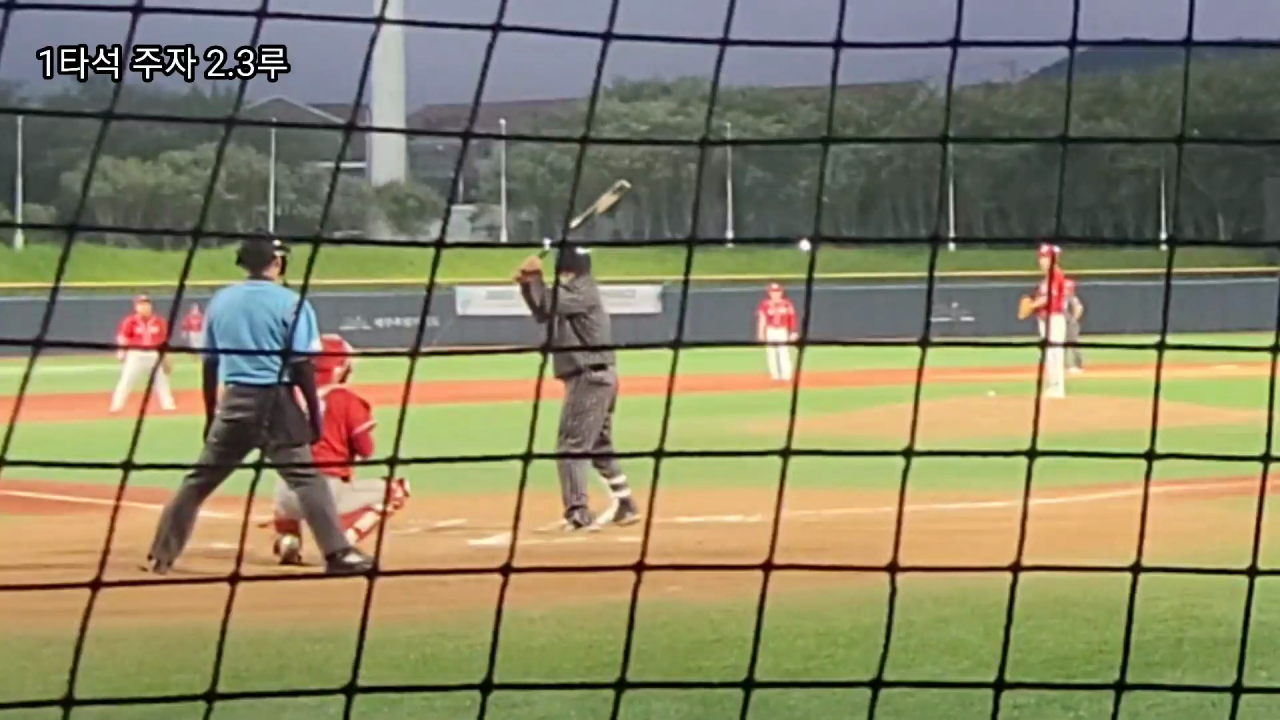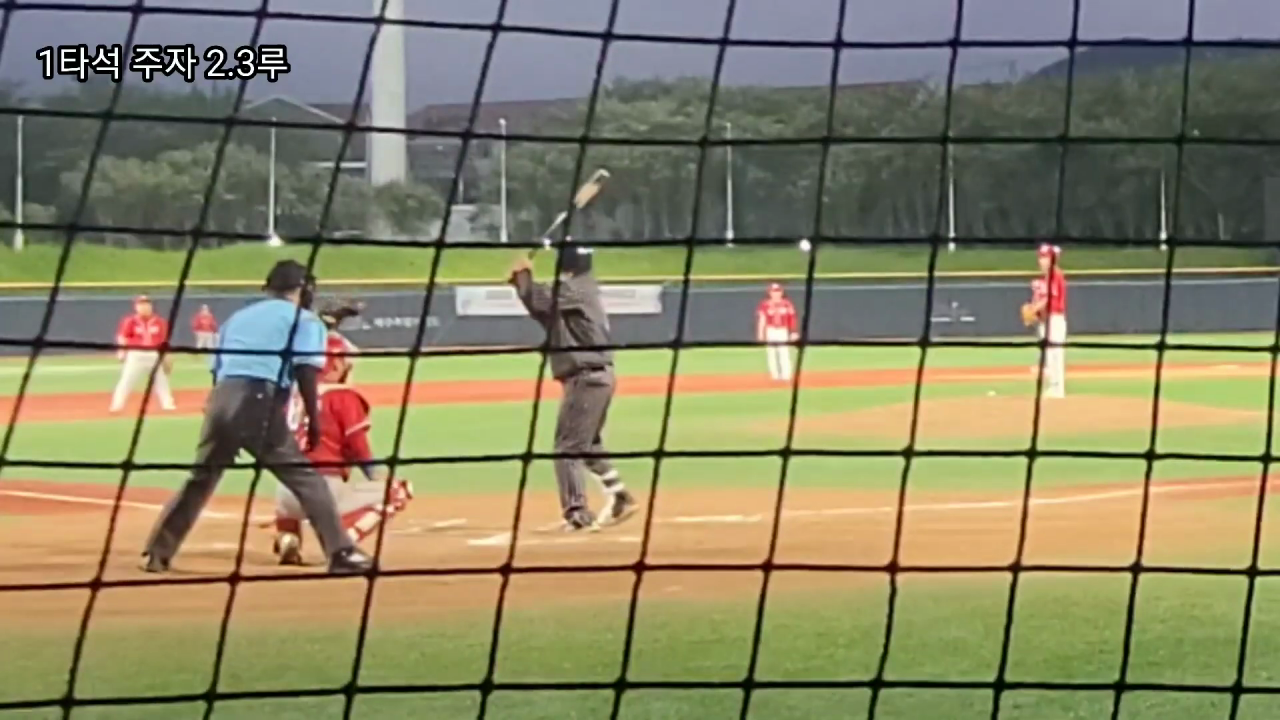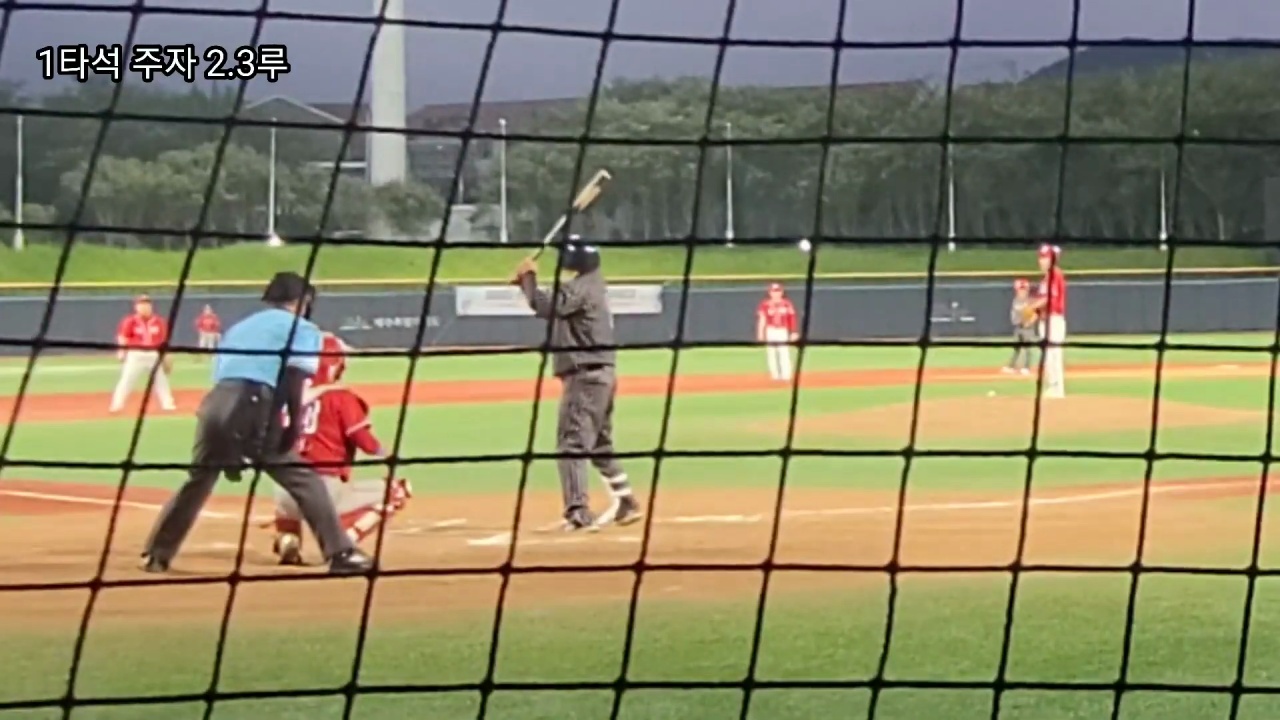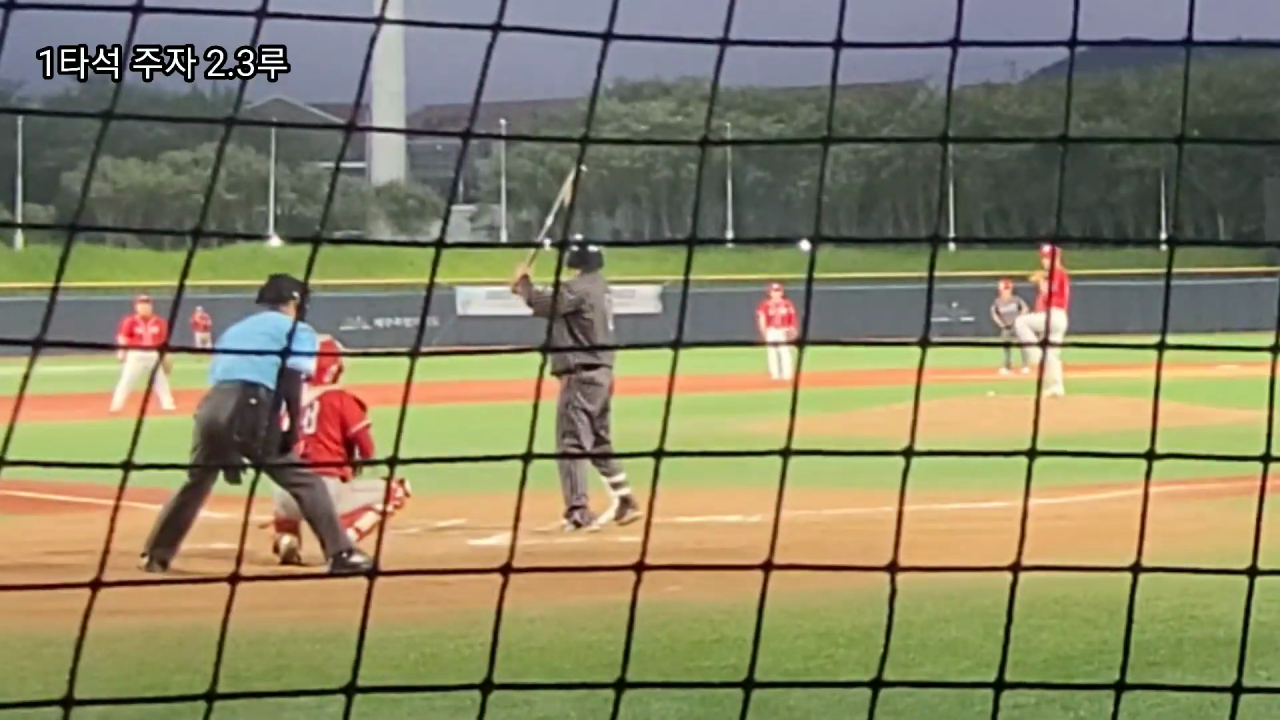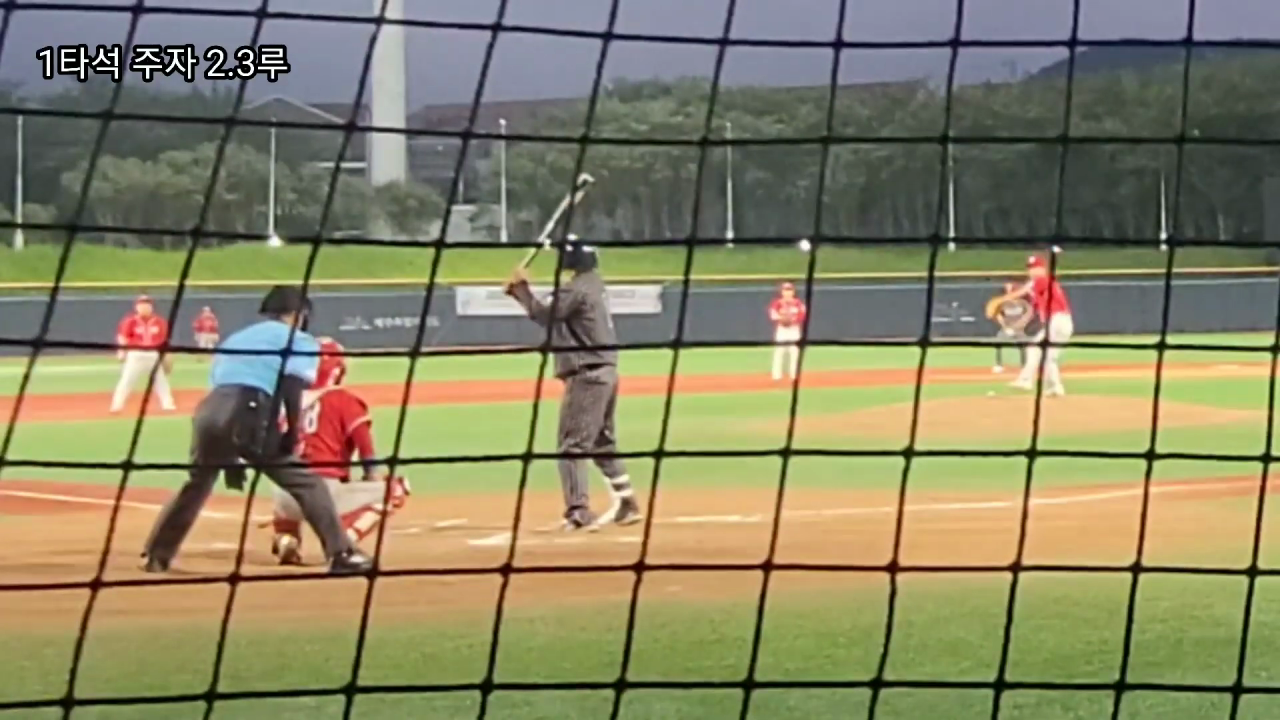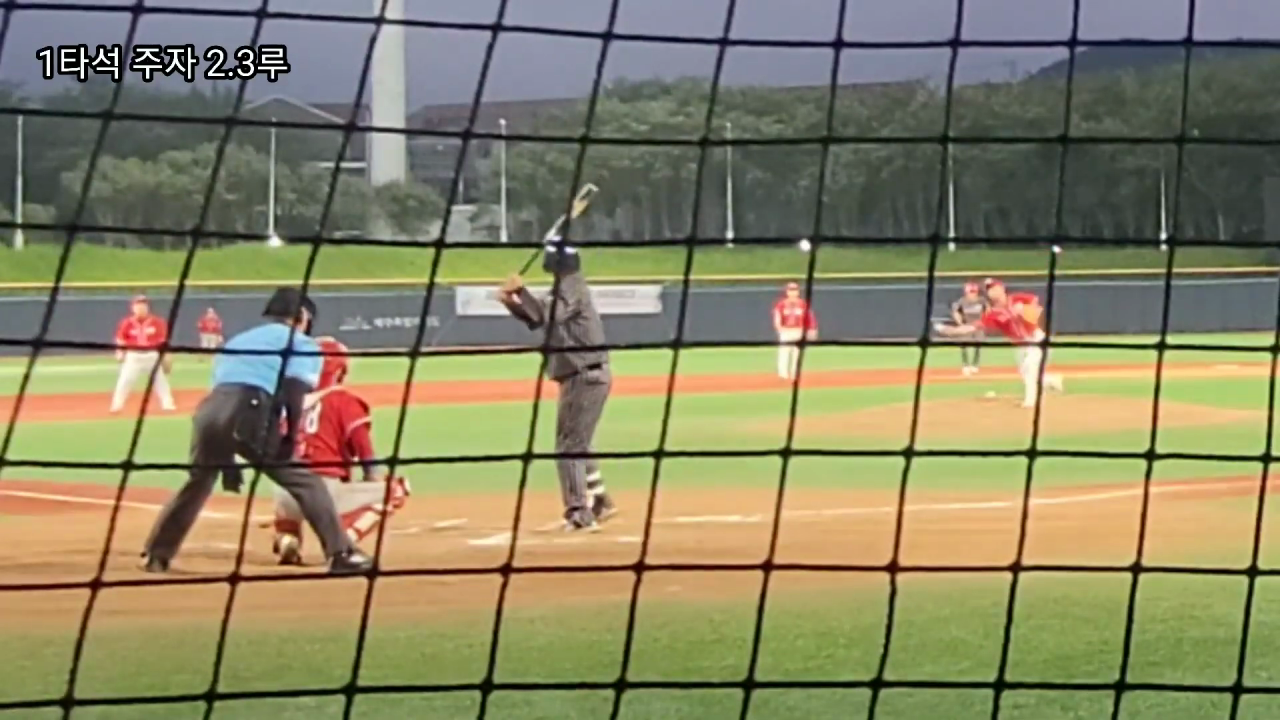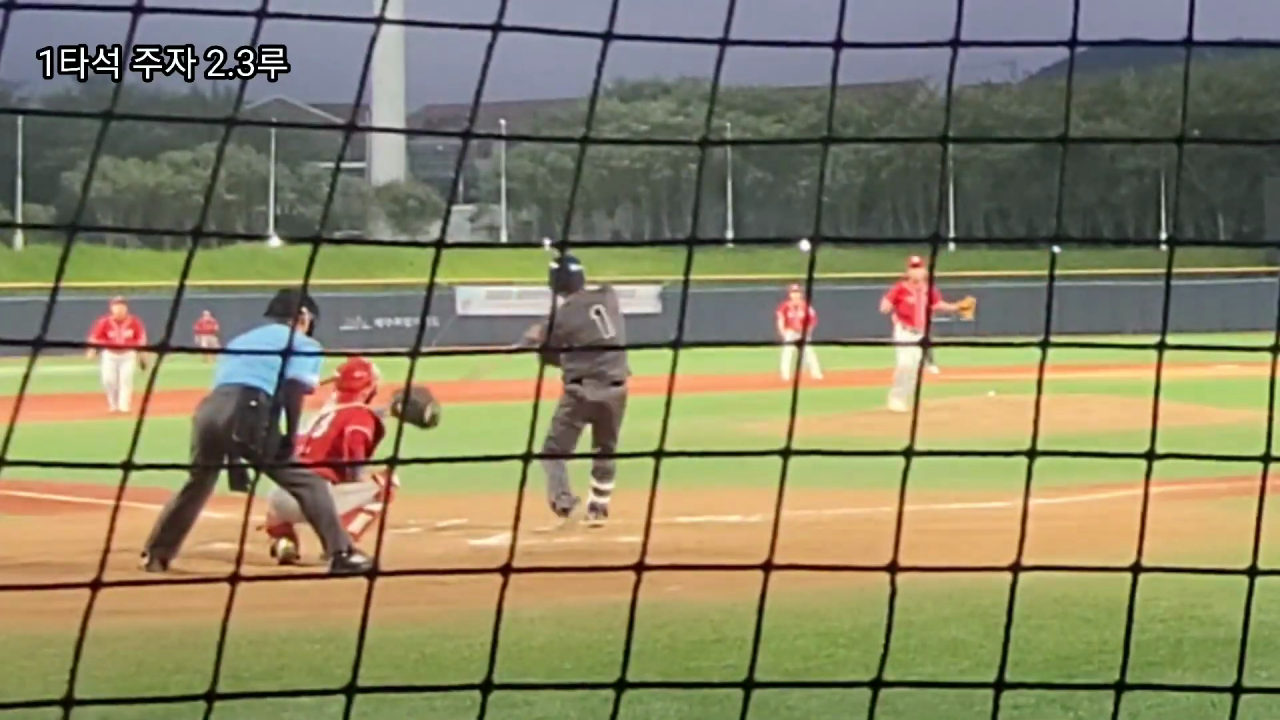
dt=0.7s
person 1, frame 1
left shoulder: (219, 301)
right shoulder: (291, 302)
left elbow: (209, 364)
right elbow: (301, 365)
left wrist: (211, 415)
right wrist: (315, 413)
left hip: (233, 403)
right hip: (275, 403)
left knee: (200, 480)
right knee: (307, 478)
left ankle: (160, 555)
right ankle: (338, 553)
person 1, frame 2
left shoulder: (238, 316)
right shoulder: (304, 319)
right elbow: (305, 369)
left wrist: (226, 435)
right wrist: (314, 419)
left hip: (221, 399)
right hip: (260, 402)
left knee: (199, 480)
right knee: (307, 479)
left ankle: (156, 553)
right ankle: (341, 552)
person 1, frame 3
left shoulder: (238, 327)
right shoulder: (302, 328)
right elbow: (294, 372)
left wrist: (230, 449)
right wrist: (295, 421)
left hip: (215, 403)
right hip: (253, 405)
left knee: (197, 482)
right knee: (305, 480)
left ankle: (155, 555)
right ankle: (340, 553)
person 1, frame 4
left shoulder: (233, 330)
right shoulder: (296, 329)
right elbow: (291, 376)
left wrist: (228, 451)
right wrist: (294, 424)
left hip: (212, 407)
right hip: (251, 409)
left knee: (196, 483)
right knee: (305, 481)
left ankle: (155, 556)
right ankle: (341, 554)
person 1, frame 5
left shoulder: (234, 338)
right shoulder: (298, 339)
right elbow: (292, 383)
left wrist: (230, 458)
right wrist: (293, 429)
left hip: (210, 411)
right hip: (249, 412)
left knee: (196, 485)
right knee: (306, 482)
left ankle: (155, 554)
right ankle: (341, 553)
person 1, frame 6
left shoulder: (236, 340)
right shoulder: (301, 343)
right elbow: (294, 388)
left wrist: (228, 459)
right wrist: (292, 434)
left hip: (210, 410)
right hip: (250, 413)
left knee: (197, 484)
right knee: (306, 483)
left ankle: (155, 556)
right ankle: (341, 554)
person 1, frame 7
left shoulder: (240, 340)
right shoulder: (304, 344)
right elbow: (293, 388)
left wrist: (234, 458)
right wrist: (291, 435)
left hip: (210, 411)
right hip: (249, 413)
left knee: (197, 485)
right knee: (308, 483)
left ankle: (155, 555)
right ankle: (342, 554)
person 2, frame 1
left shoulder: (581, 291)
right shoulder: (577, 291)
left elbow: (548, 303)
right elbow: (542, 313)
left wrist: (535, 275)
right wrist: (527, 284)
left hip: (589, 379)
right hip: (598, 378)
left knee: (571, 447)
right knee: (599, 446)
left ankle: (579, 514)
right ankle: (625, 506)
person 2, frame 2
left shoulder: (576, 289)
right shoulder: (580, 289)
left elbow: (539, 298)
right elbow: (544, 315)
left wrist: (524, 273)
right wrist: (521, 283)
left hip: (586, 378)
right hip: (597, 376)
left knee: (568, 448)
right knee: (587, 444)
left ankle: (578, 515)
right ankle: (620, 498)
person 2, frame 3
left shoulder: (580, 288)
right shoulder: (591, 284)
left elbow: (543, 306)
right elbow: (554, 306)
left wrist: (529, 275)
right wrist: (526, 283)
left hip: (585, 376)
right hip: (601, 374)
left knee: (572, 445)
right knee: (600, 444)
left ankle: (579, 513)
right ankle: (626, 504)
person 2, frame 4
left shoulder: (580, 287)
right shoulder: (596, 284)
left elbow: (541, 304)
right elbow: (554, 304)
left wrist: (523, 280)
right wrist: (525, 289)
left hip: (582, 375)
right hip: (600, 373)
left knee: (571, 444)
right knee: (599, 443)
left ankle: (579, 513)
right ankle: (625, 502)
person 2, frame 5
left shoulder: (578, 288)
right shoulder: (590, 284)
left elbow: (543, 315)
right elbow: (551, 312)
left wrist: (522, 286)
right wrist: (519, 293)
left hip: (587, 376)
right hip: (603, 374)
left knee: (572, 446)
right knee: (603, 443)
left ankle: (579, 514)
right ankle: (626, 505)
person 2, frame 6
left shoulder: (571, 289)
right shoulder: (568, 287)
left elbow: (545, 317)
right elbow: (537, 318)
left wrist: (520, 290)
right wrist: (511, 301)
left hip: (583, 378)
right hip: (590, 376)
left knee: (569, 447)
right knee: (577, 444)
left ankle: (579, 515)
right ankle: (599, 501)
person 2, frame 7
left shoulder: (559, 312)
right shoulder: (607, 296)
left elbow: (548, 357)
left wrist: (537, 338)
left hip: (579, 391)
right hip: (614, 390)
left knee: (554, 452)
right knee: (604, 453)
left ankle: (566, 506)
right ankle: (598, 509)
person 3, frame 1
right shoulder: (345, 398)
right elbow: (365, 449)
left hip: (287, 494)
right hip: (327, 490)
right knee: (396, 491)
left ankle: (287, 540)
person 3, frame 2
left shoulder: (294, 392)
right shoulder: (344, 397)
right elbow: (359, 448)
right wrist: (379, 480)
left hip: (288, 493)
right knee: (398, 491)
left ankle: (287, 540)
person 3, frame 3
right shoulder: (341, 397)
right elbow: (368, 444)
right wrist: (382, 451)
left hip: (287, 494)
right hip: (325, 490)
right knee: (396, 491)
left ankle: (287, 540)
person 3, frame 4
right shoulder: (340, 398)
right elbow: (366, 447)
right wrist: (357, 463)
left hip: (285, 495)
right hip: (324, 490)
right knee: (396, 491)
left ankle: (286, 539)
person 3, frame 5
right shoulder: (341, 398)
right elbow: (362, 437)
right wrist: (372, 474)
left hip: (286, 495)
right hip: (324, 491)
right knee: (395, 489)
left ankle: (286, 540)
person 3, frame 6
right shoulder: (343, 400)
right elbow: (360, 440)
right wrist: (372, 476)
left hip: (287, 497)
right hip: (325, 492)
right knee: (395, 490)
left ankle: (287, 539)
person 3, frame 7
left shoulder: (331, 407)
right shoulder: (361, 414)
right elbow: (355, 447)
right wrist: (360, 479)
left hip: (281, 496)
right knee: (384, 483)
left ankle: (284, 541)
